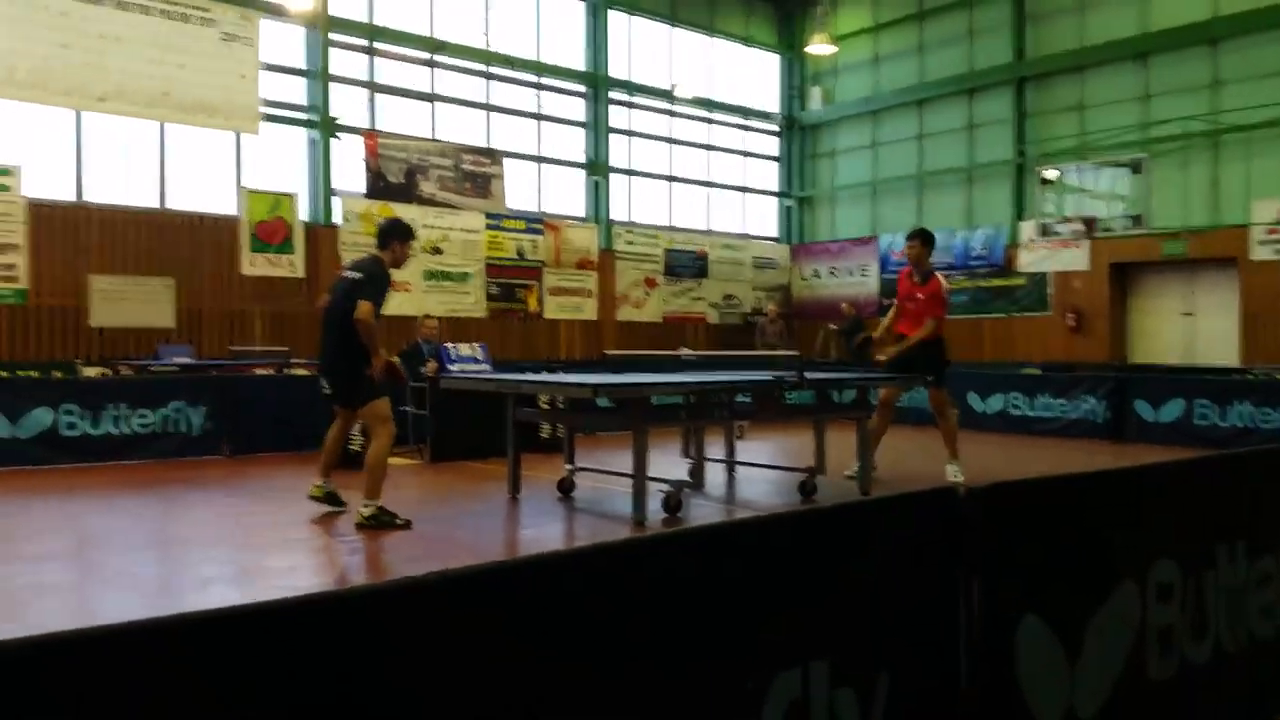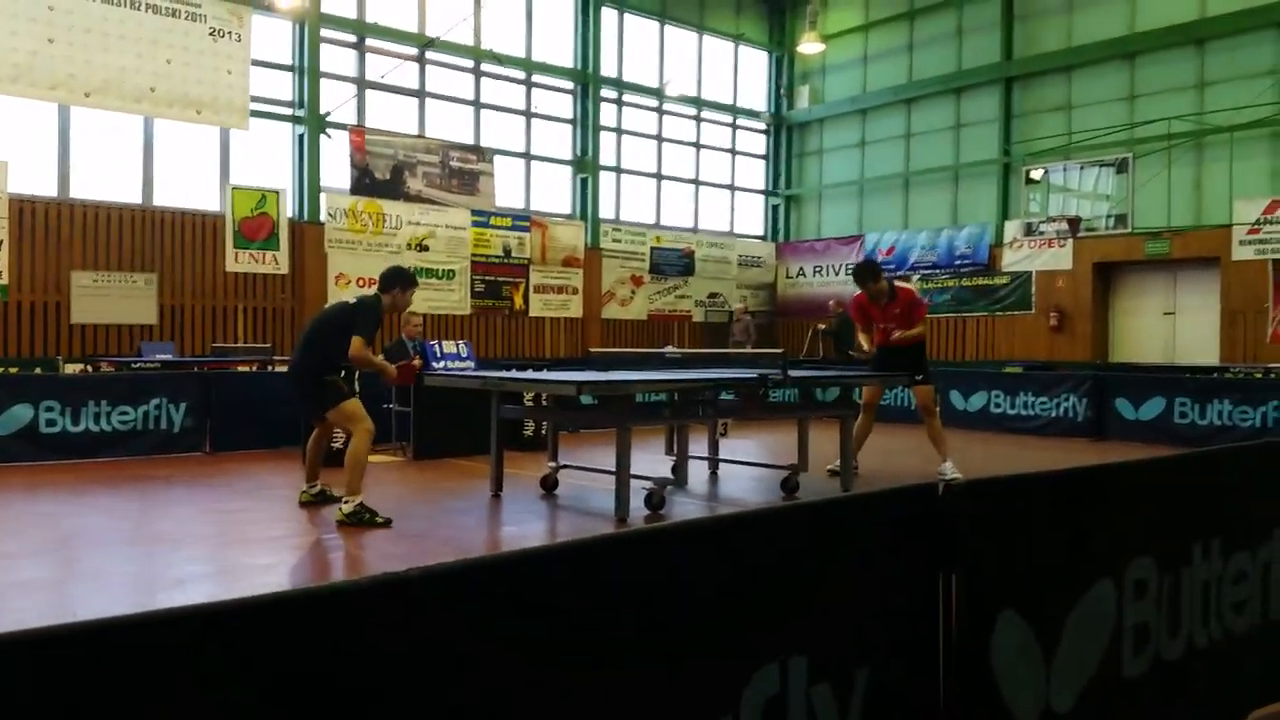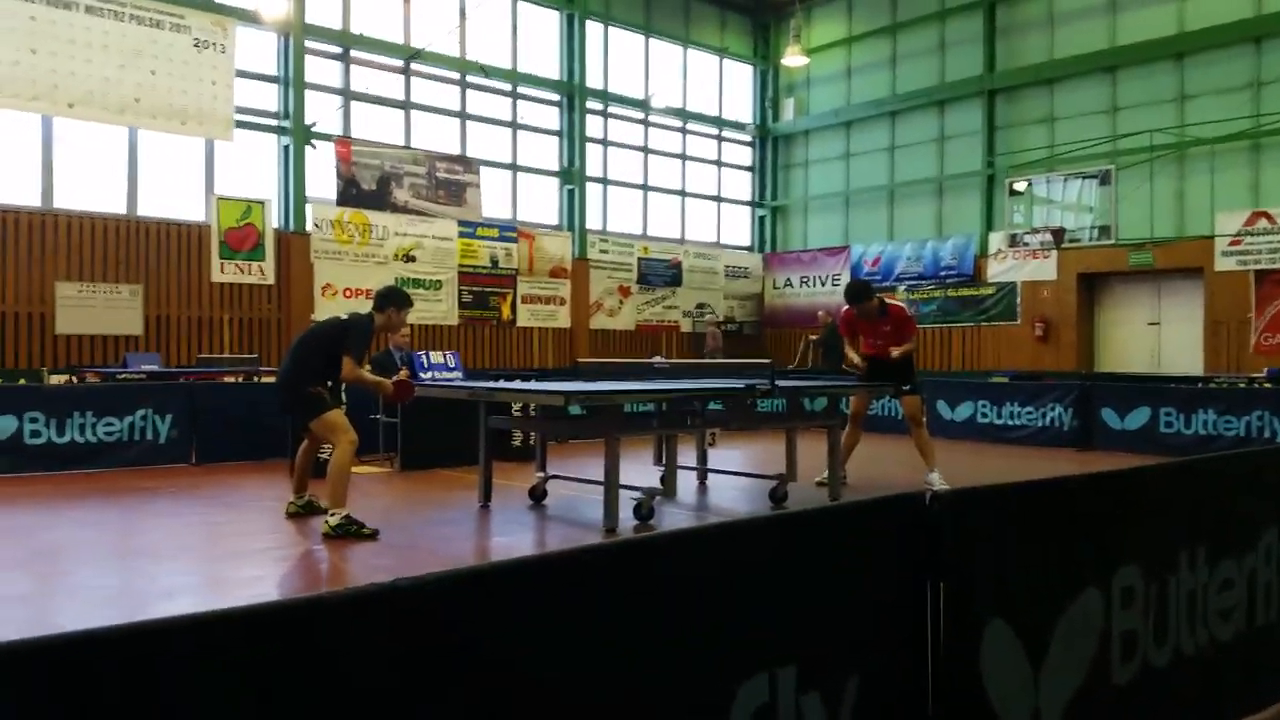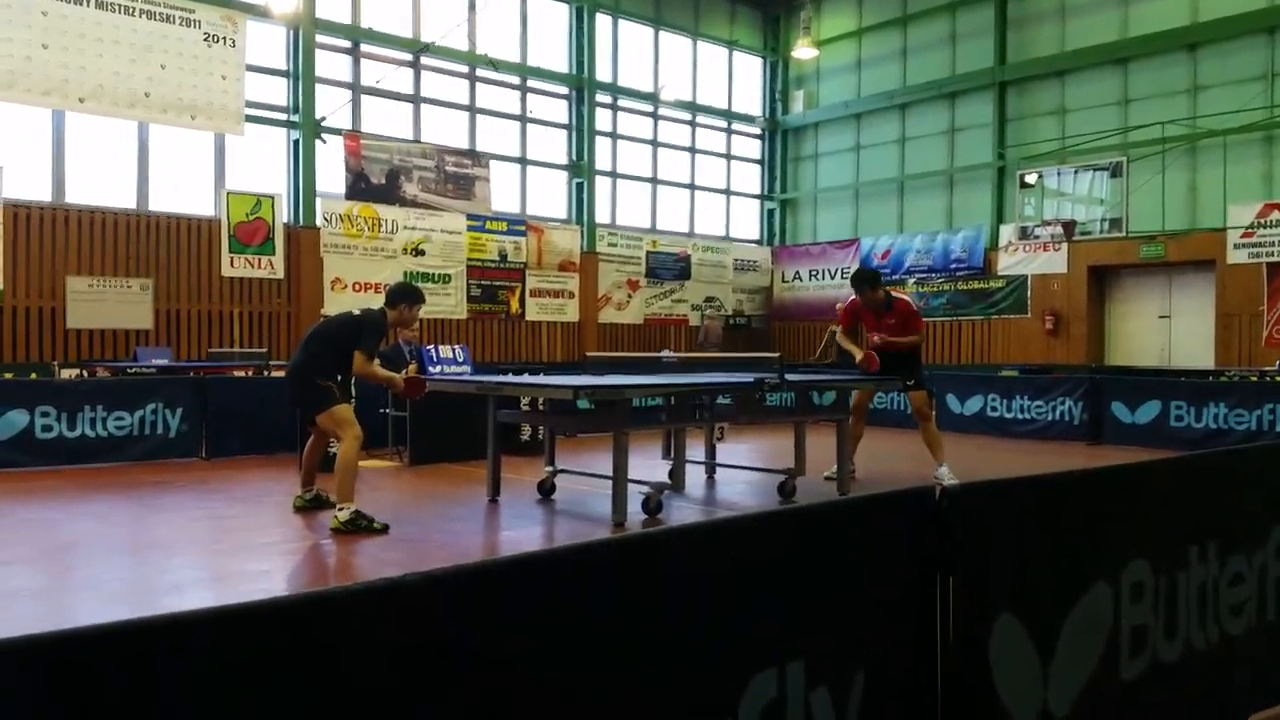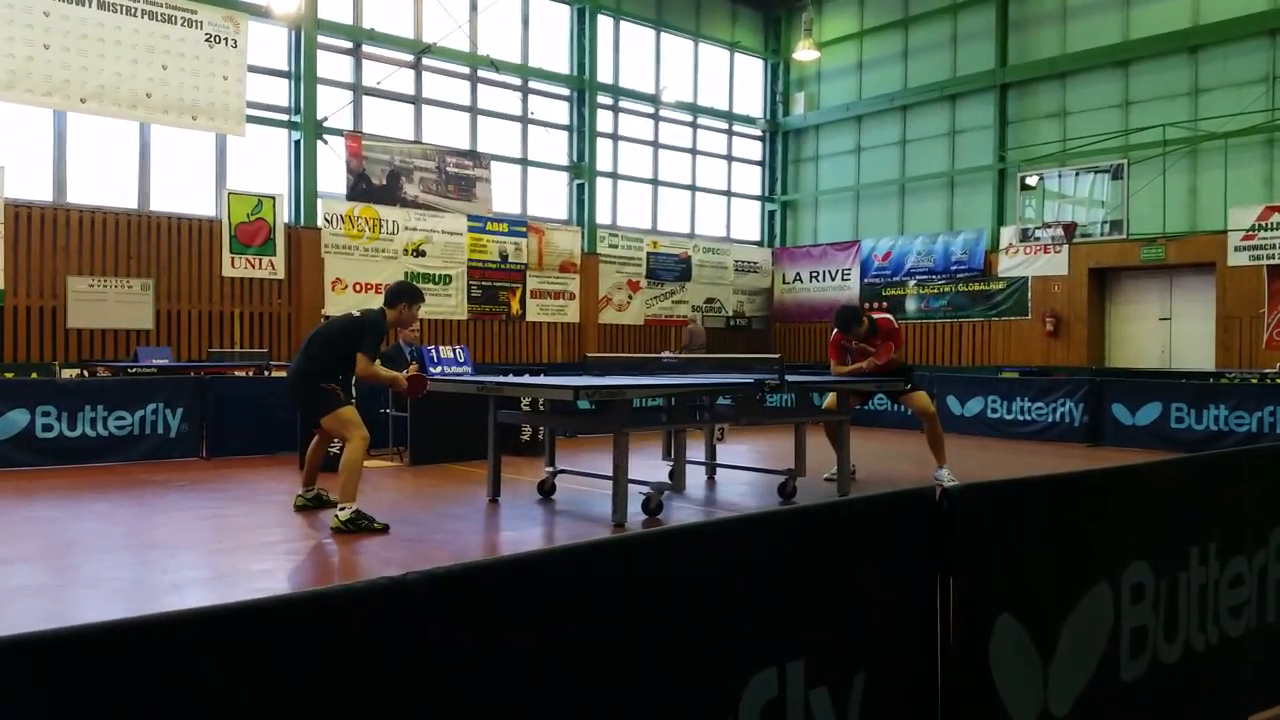
dt=0.7s
person 1, frame 1
left shoulder: (355, 268)
right shoulder: (378, 273)
left elbow: (326, 304)
right elbow: (364, 316)
right wrist: (376, 353)
left hip: (332, 358)
right hip: (352, 362)
left knee: (345, 420)
right knee: (384, 430)
left ankle: (322, 485)
right ankle: (371, 509)
person 1, frame 2
left shoulder: (365, 305)
right shoulder: (371, 308)
right elbow: (355, 354)
left wrist: (380, 367)
right wrist: (383, 367)
left hip: (306, 367)
right hip: (316, 370)
left knee: (325, 426)
right knee: (363, 429)
left ankle: (311, 489)
right ankle: (351, 506)
person 1, frame 3
left shoulder: (357, 323)
right shoulder: (362, 327)
left elbow: (347, 369)
right elbow: (348, 373)
left wrist: (378, 383)
right wrist: (378, 383)
left hip: (294, 379)
right hip: (302, 383)
left knee: (315, 438)
right knee: (346, 440)
left ankle: (299, 501)
right ankle: (336, 519)
person 1, frame 4
left shoulder: (371, 318)
right shoulder: (375, 323)
left elbow: (361, 364)
right elbow: (359, 369)
left wrist: (391, 377)
right wrist: (390, 378)
left hip: (304, 373)
right hip: (312, 376)
left knee: (323, 432)
right knee: (351, 435)
left ankle: (307, 494)
right ankle: (345, 514)
person 1, frame 5
left shoulder: (370, 319)
right shoulder: (375, 323)
left elbow: (363, 364)
right elbow: (363, 370)
left wrist: (395, 376)
right wrist: (393, 379)
left hip: (305, 375)
right hip: (314, 379)
left knee: (326, 433)
right knee: (358, 436)
left ankle: (307, 494)
right ankle: (346, 513)
person 2, frame 1
left shoulder: (937, 286)
right shoulder: (905, 275)
left elbow: (929, 328)
left wrist: (897, 350)
right wrist: (880, 332)
left hip: (928, 348)
right hip: (902, 345)
left knee: (941, 407)
right knee: (884, 403)
left ankle: (953, 463)
person 2, frame 2
left shoulder: (908, 293)
right shoulder: (859, 301)
left elbow: (921, 328)
right elbow: (863, 331)
left wrist: (904, 334)
right wrist: (866, 345)
left hip: (912, 351)
right hip: (883, 351)
left knee: (927, 407)
right knee: (867, 406)
left ankle: (946, 463)
right ankle: (850, 459)
person 2, frame 3
left shoulder: (898, 310)
right shoulder: (848, 314)
left elbow: (912, 342)
right elbow: (848, 345)
left wrist: (900, 351)
right wrist: (855, 356)
left hip: (899, 363)
right hip: (870, 362)
left knee: (915, 418)
right knee: (855, 416)
left ankle: (932, 473)
right ankle: (838, 470)
person 2, frame 4
left shoulder: (904, 304)
right shoulder: (853, 304)
left elbow: (919, 338)
right elbow: (840, 335)
left wrist: (889, 340)
right wrist: (856, 351)
left hip: (905, 357)
right hip: (876, 356)
left knee: (922, 413)
right knee: (857, 409)
left ankle: (941, 468)
person 2, frame 5
left shoulder: (887, 322)
right shoulder: (839, 335)
left elbow: (898, 360)
right elbow: (835, 370)
left wrist: (868, 350)
right wrist: (862, 365)
left hip: (894, 373)
right hip: (862, 375)
left knee: (928, 412)
right knee: (828, 410)
left ankle: (942, 469)
